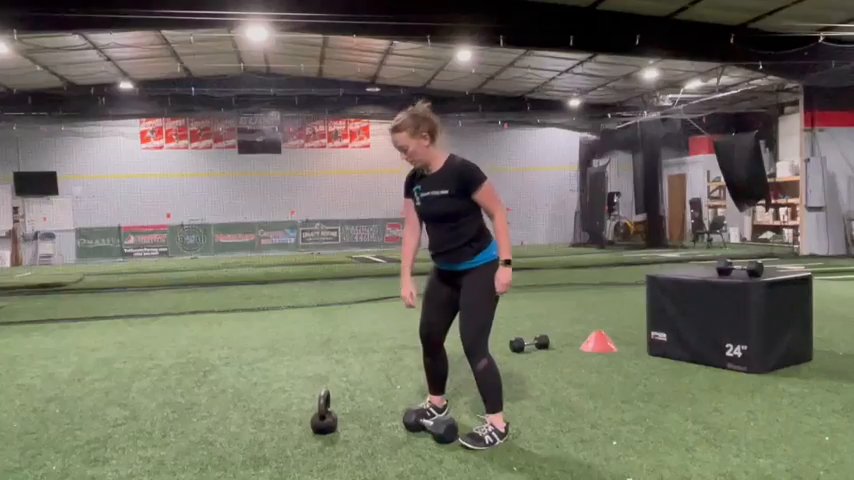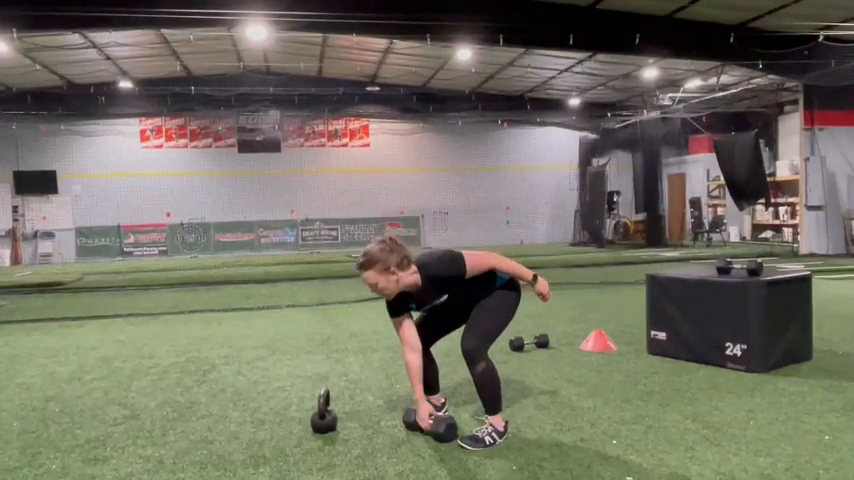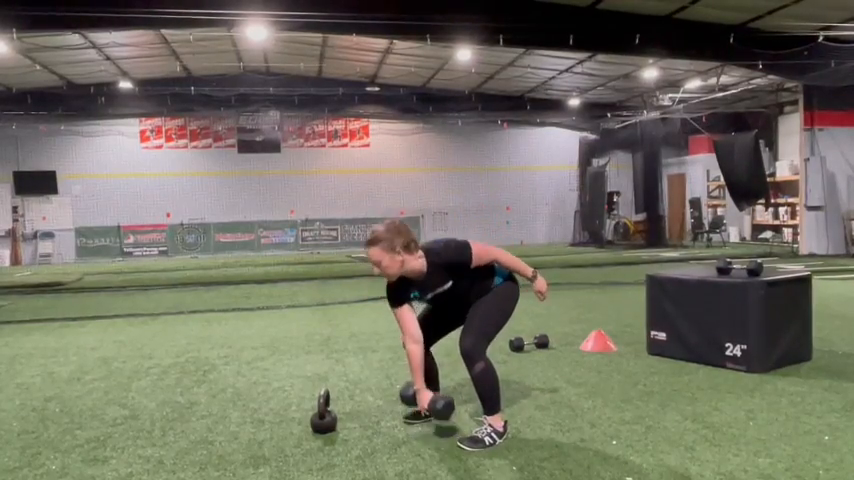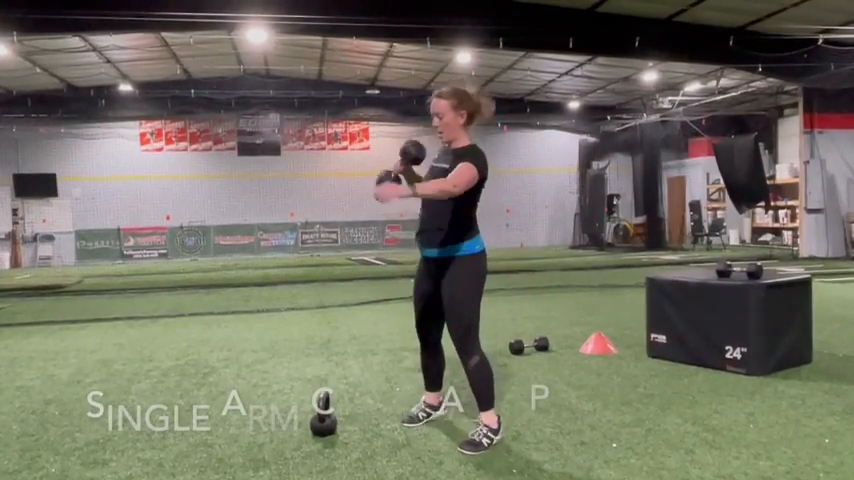
dt=0.7s
person 1, frame 1
left shoulder: (462, 171)
right shoulder: (413, 181)
left elbow: (498, 214)
right elbow: (412, 230)
left wrist: (505, 263)
right wrist: (406, 278)
left hip: (479, 270)
right hip: (444, 272)
left knee: (473, 344)
right knee: (429, 336)
left ankle: (497, 424)
right ankle: (437, 403)
person 1, frame 2
left shoulder: (438, 268)
right shoulder: (399, 300)
left elbow: (491, 259)
right elbow: (412, 350)
left wrist: (533, 280)
right wrist: (420, 401)
left hip: (499, 291)
left knee: (472, 347)
right knee: (420, 339)
left ankle: (497, 424)
right ankle: (436, 402)
person 1, frame 3
left shoulder: (444, 254)
right shoulder: (398, 288)
left elbow: (494, 253)
right elbow: (413, 340)
left wrist: (534, 277)
right wrist: (420, 389)
left hip: (497, 289)
left knee: (470, 346)
right knee: (421, 336)
left ankle: (496, 424)
person 1, frame 4
left shoulder: (472, 156)
right shoulder: (443, 152)
left elbow: (450, 186)
right elbow: (430, 195)
left wrist: (404, 189)
right wrist: (405, 173)
left hip: (462, 260)
right hip: (431, 259)
left knee: (464, 340)
right knee: (426, 333)
left ankle: (490, 422)
right ankle: (432, 402)
